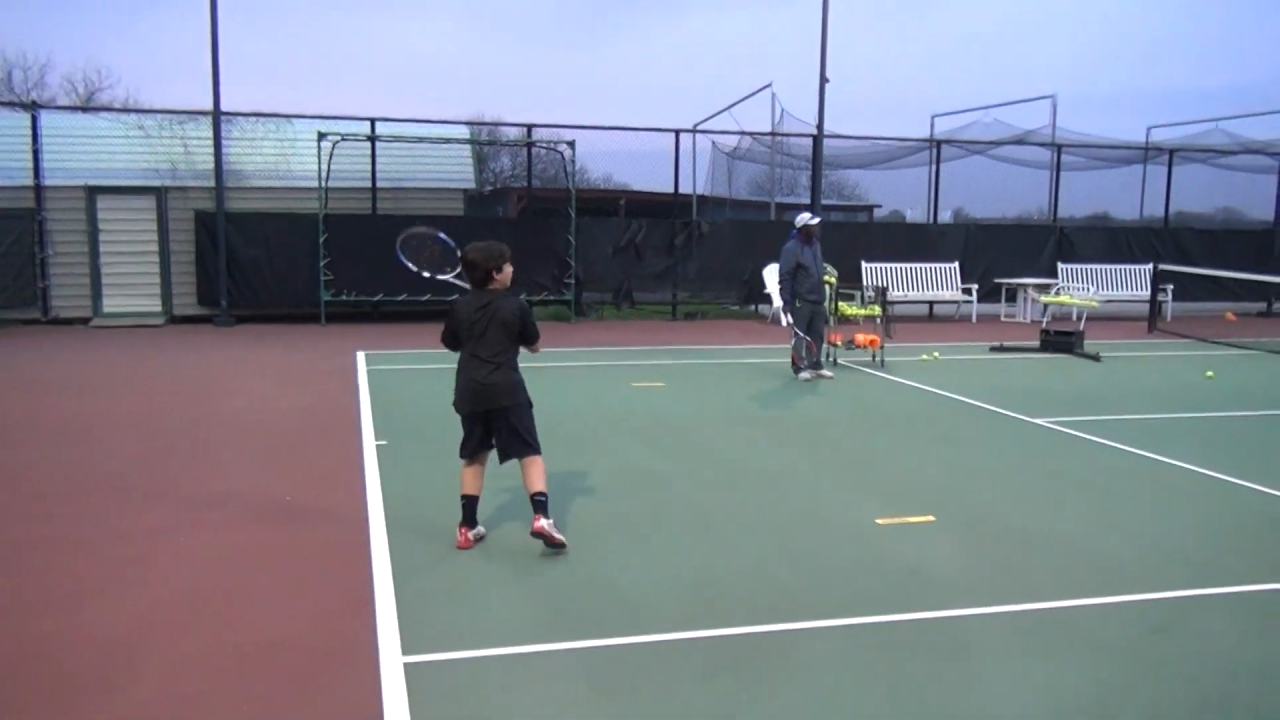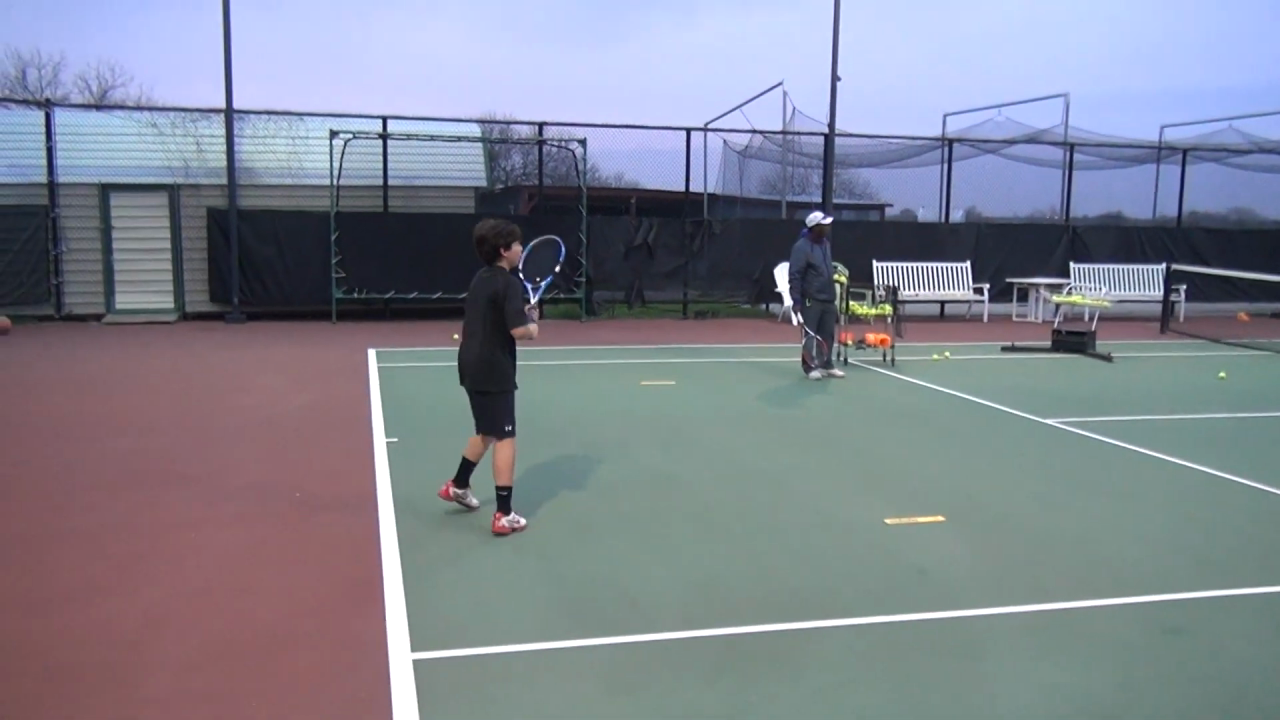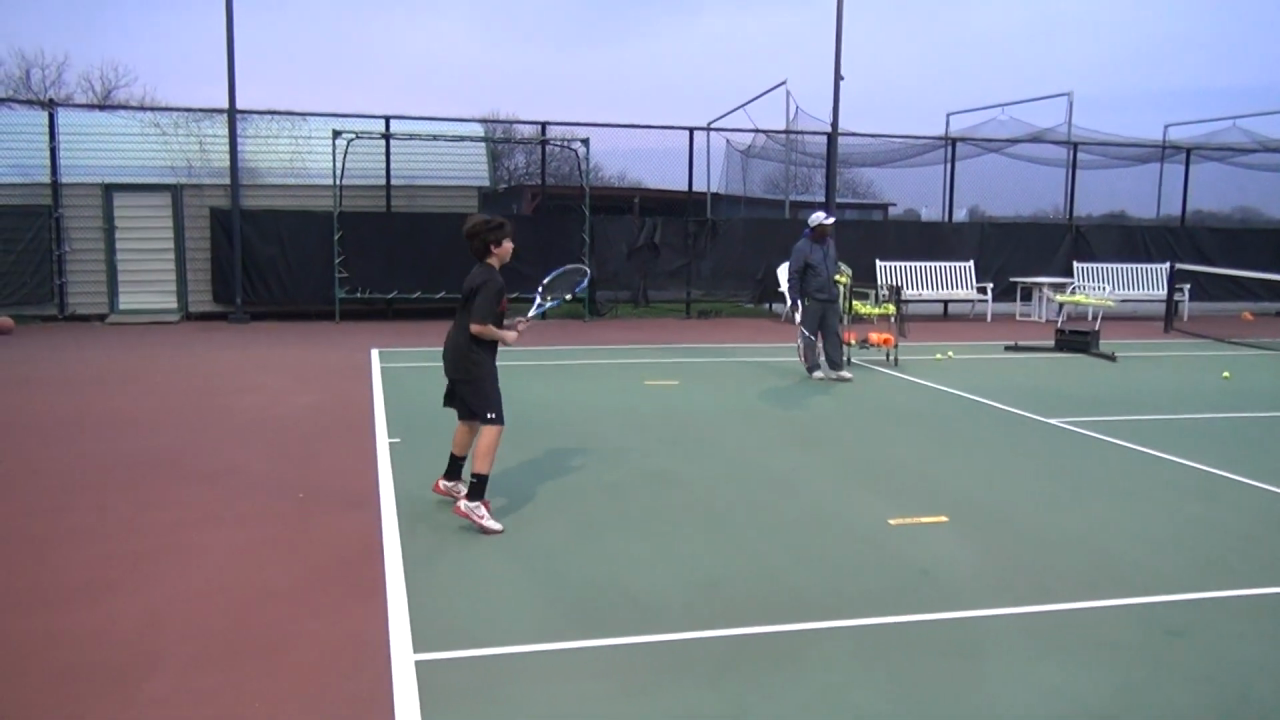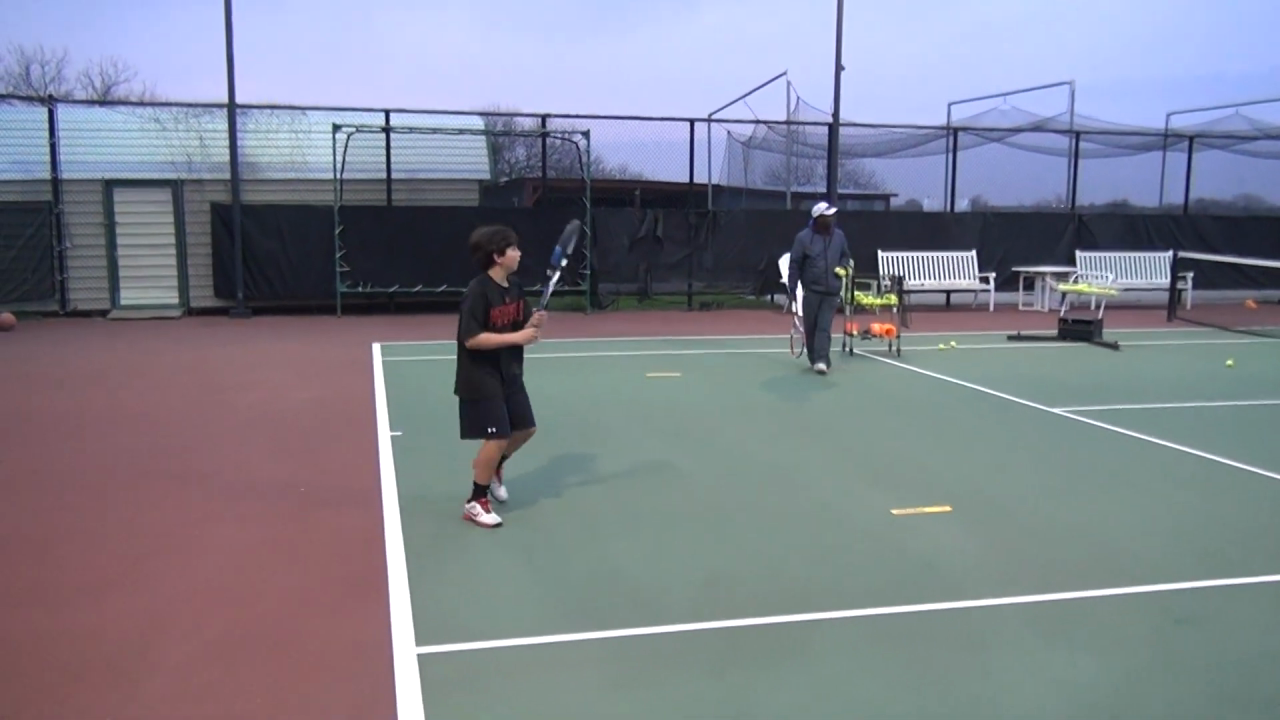
dt=0.5s
person 1, frame 1
left shoulder: (460, 305)
right shoulder: (516, 306)
left elbow: (449, 344)
right elbow: (534, 344)
left hip: (470, 390)
right hip: (506, 389)
left knee: (474, 456)
right knee: (530, 454)
left ankle: (467, 527)
right ankle: (542, 518)
person 1, frame 2
left shoulder: (479, 279)
right shoulder: (509, 283)
right elbow: (518, 330)
left wrist: (522, 314)
right wrist: (532, 327)
left hip: (471, 363)
right hip: (494, 368)
left knee: (487, 429)
right knee: (504, 436)
left ankle: (457, 485)
right ankle: (504, 514)
person 1, frame 3
left shoulder: (481, 274)
right shoulder: (492, 281)
right elbow: (478, 326)
left wrist: (508, 325)
right wrist: (506, 336)
left hip: (462, 357)
right hip: (472, 359)
left knee: (471, 419)
right knee: (491, 424)
left ankle: (450, 479)
right ankle: (473, 501)
person 1, frame 4
left shoulder: (514, 286)
right shoulder: (477, 292)
left elbow: (519, 324)
right elbow: (472, 339)
left wrist: (532, 325)
right wrist: (516, 337)
left hip: (509, 372)
right hip: (480, 375)
left knee: (524, 428)
right knee: (496, 437)
left ankle: (492, 469)
right ankle: (476, 502)
person 2, frame 1
left shoulder: (816, 244)
right shoulder: (791, 248)
right elbow: (785, 277)
right wrist: (786, 301)
left hip: (818, 300)
right hip: (800, 301)
left knee: (817, 335)
right knee: (800, 336)
left ankle: (815, 366)
right ankle: (799, 368)
person 2, frame 2
left shoulder: (825, 243)
right shoulder: (801, 247)
right elbow: (795, 276)
left wrist: (835, 276)
right wrist: (796, 300)
left hip: (828, 298)
right hip: (810, 300)
left knee: (827, 334)
left ankle: (826, 365)
right ankle: (810, 367)
person 2, frame 3
left shoulder: (830, 244)
right shoulder: (802, 247)
right elbow: (794, 275)
left wrist: (837, 276)
right wrist: (794, 300)
left hip: (831, 298)
right hip: (812, 299)
left knee: (832, 333)
right knee: (810, 335)
left ankle: (837, 369)
right ankle: (813, 368)
person 2, frame 4
left shoulder: (839, 235)
right shoulder: (804, 237)
left elbow: (845, 256)
right elbow: (794, 265)
left wrist: (842, 267)
right wrist: (792, 289)
left hip: (832, 291)
right hip: (811, 290)
left knee: (824, 327)
right knee: (811, 326)
left ankle: (821, 360)
right ankle: (814, 358)
